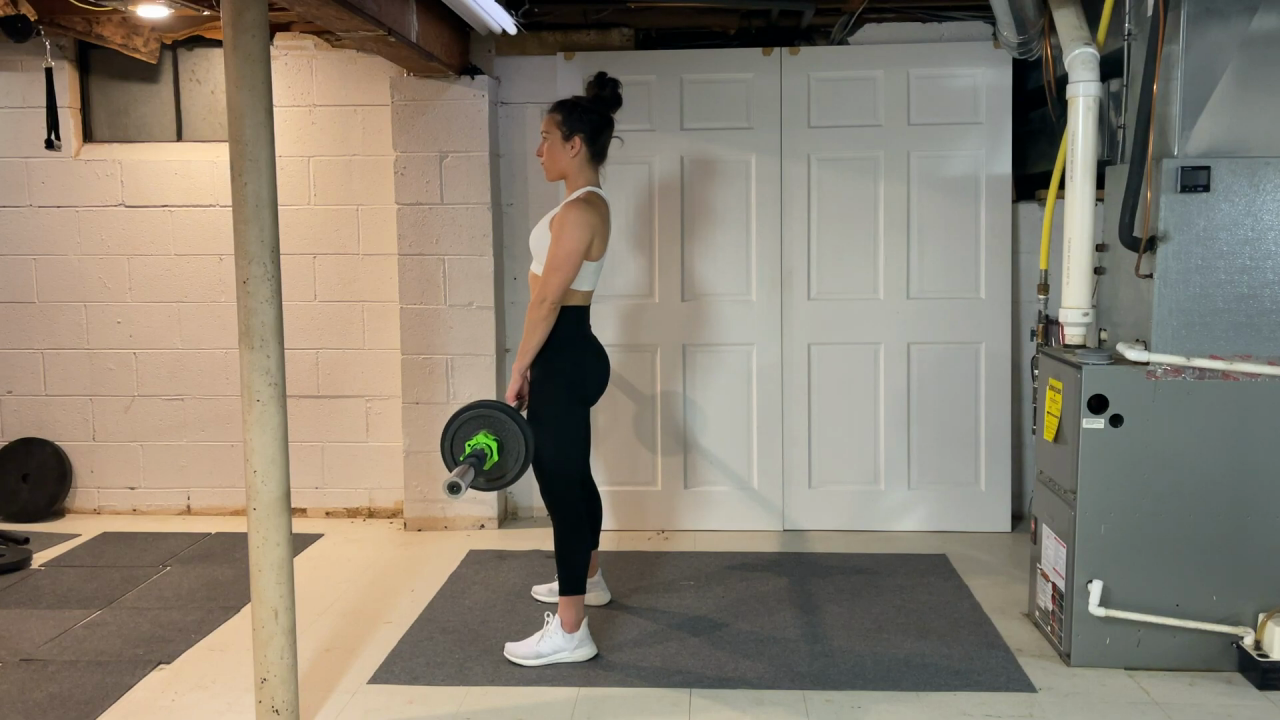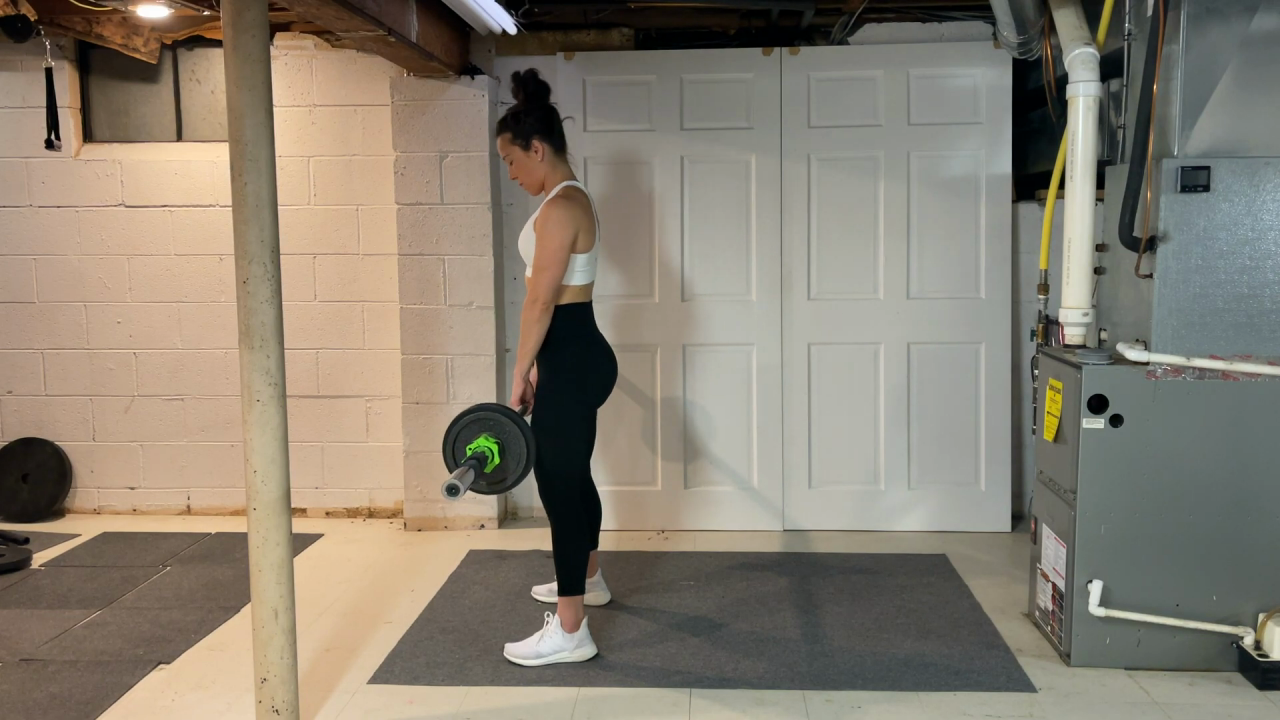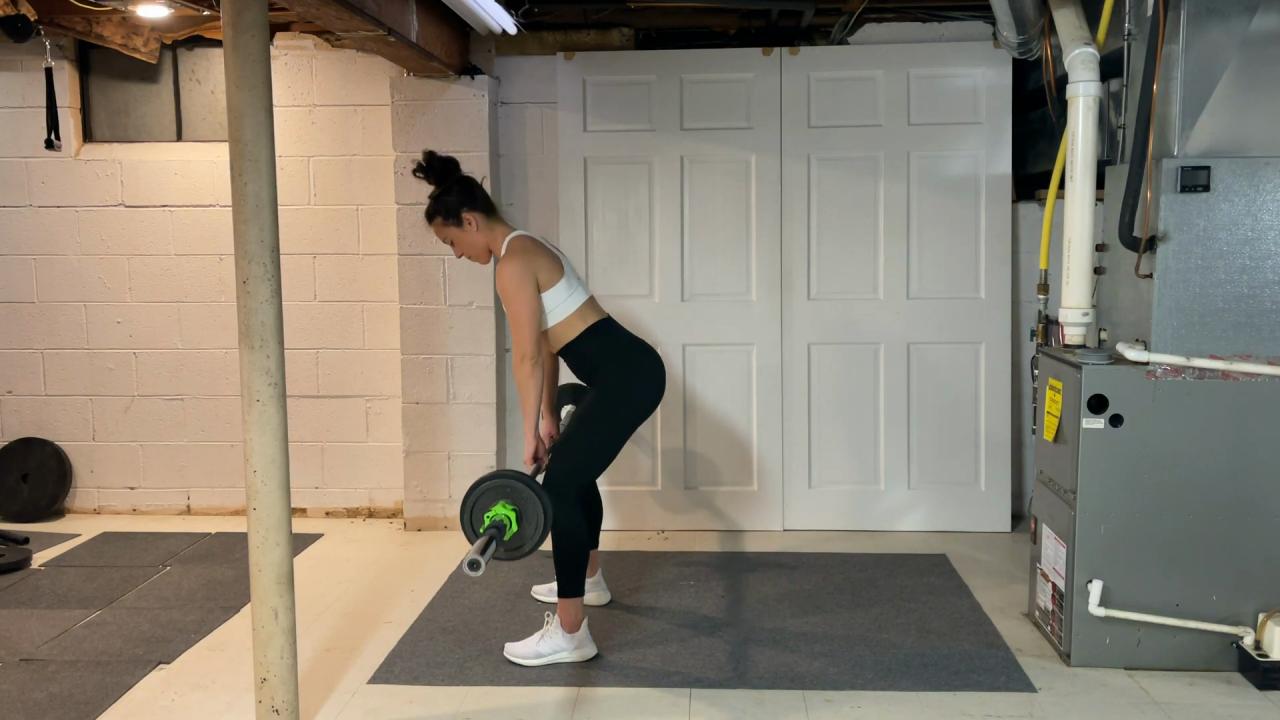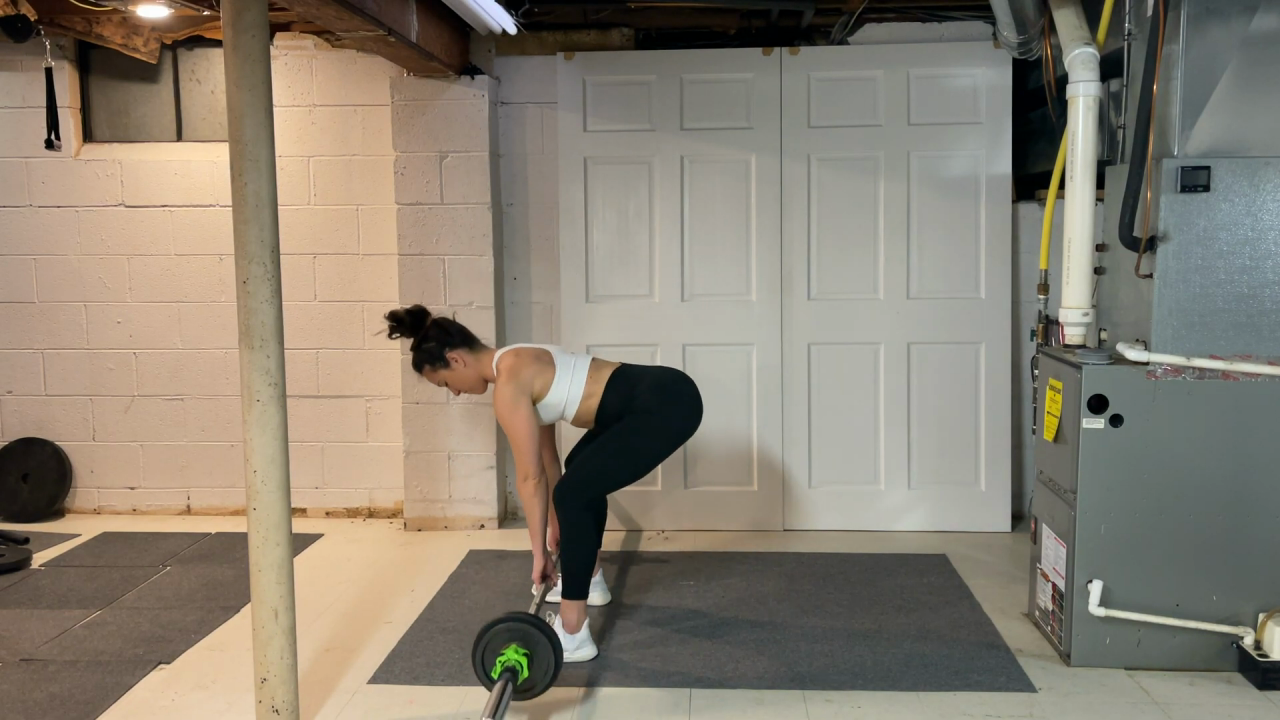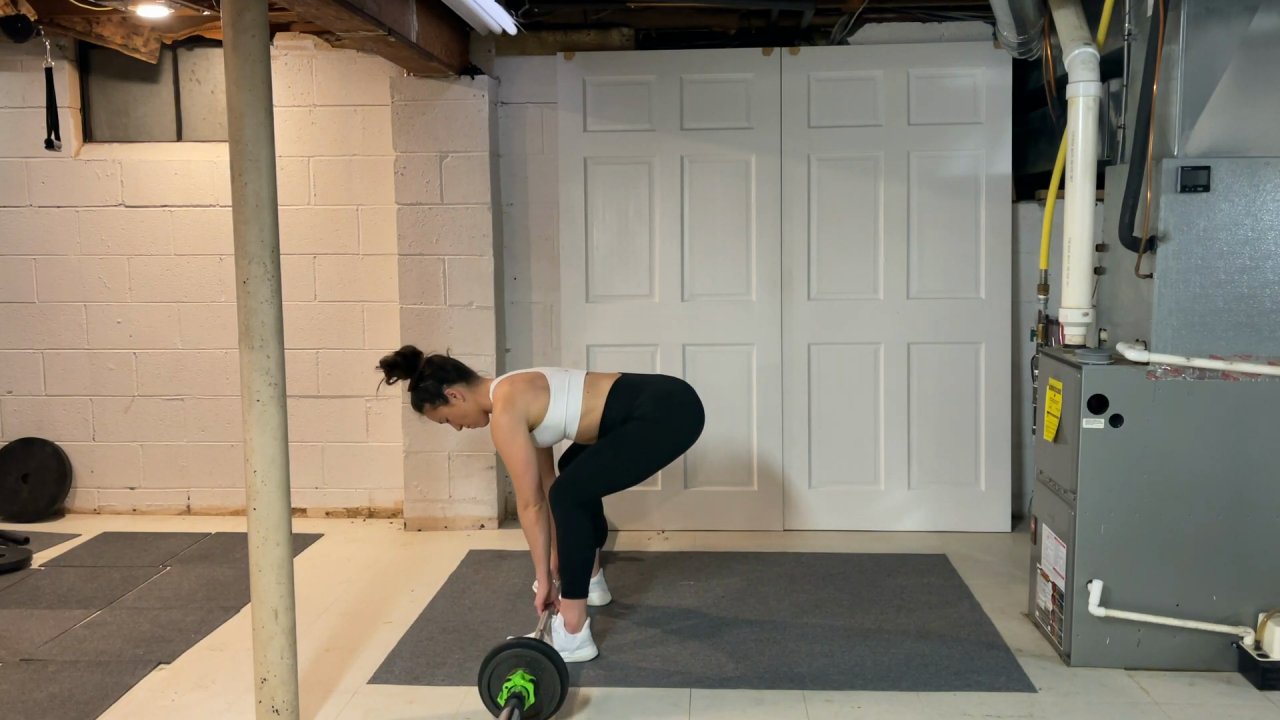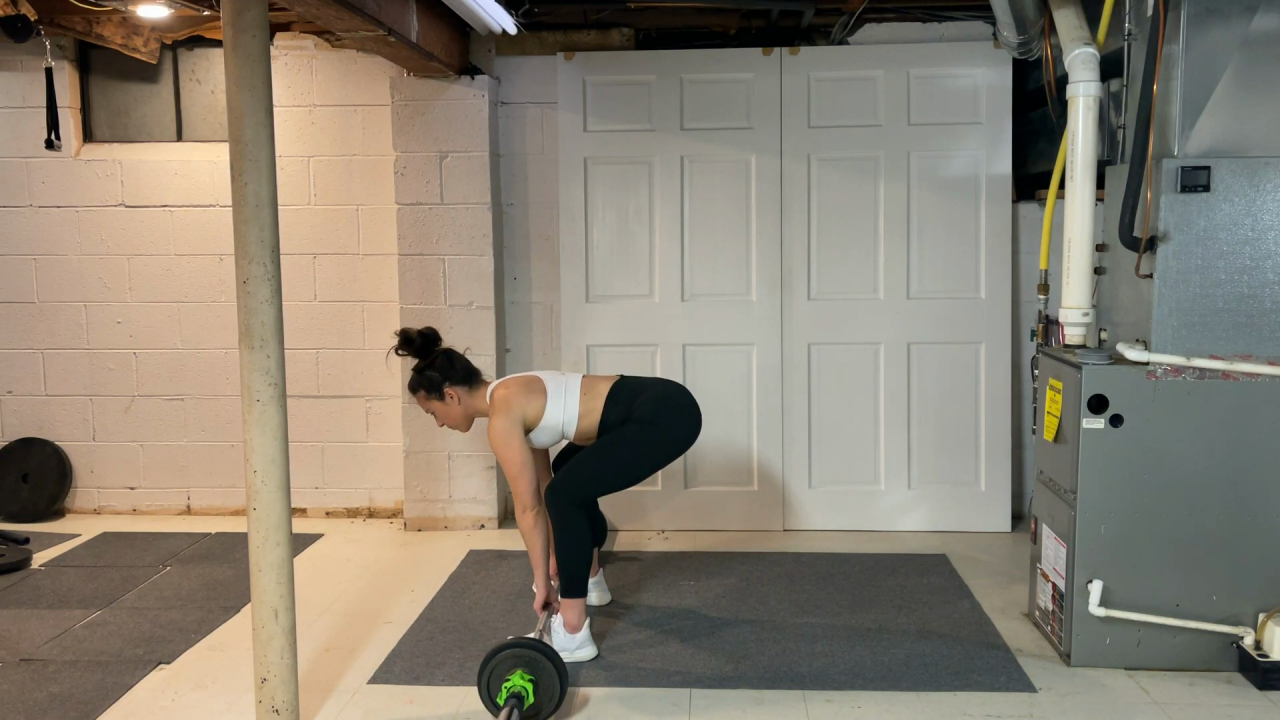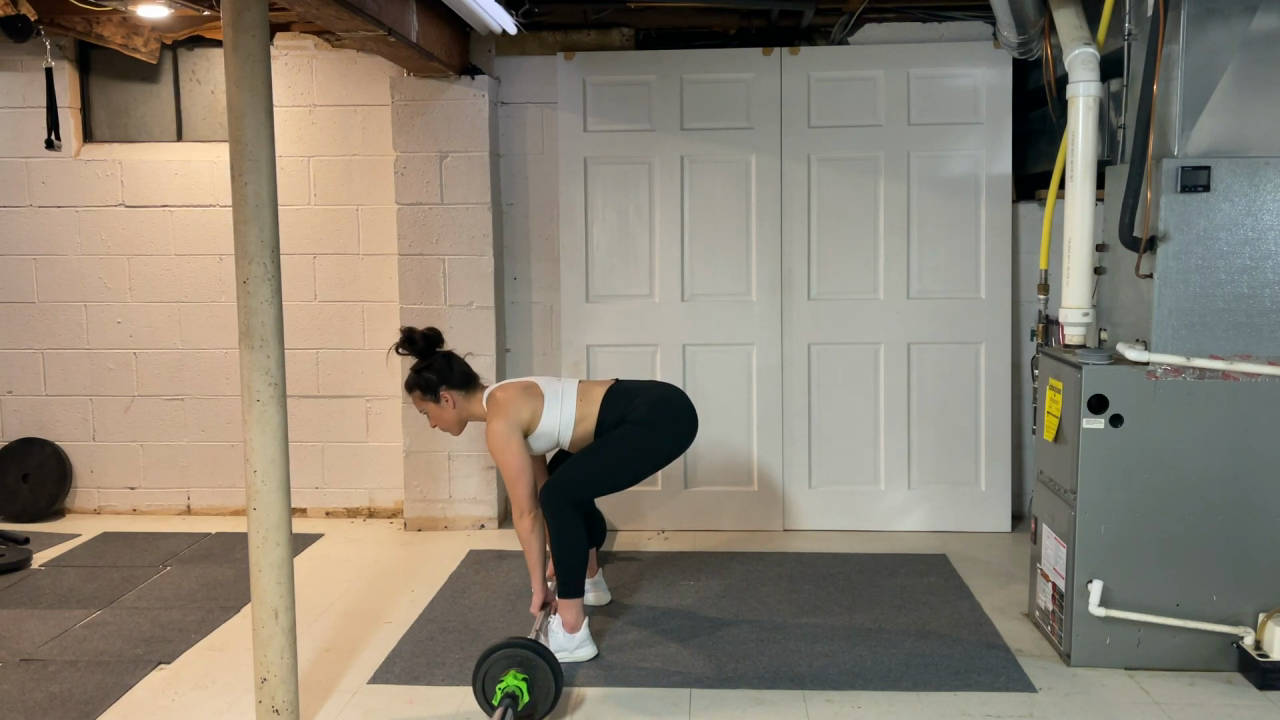
dt=0.7s
person 1, frame 1
left shoulder: (580, 210)
right shoulder: (585, 204)
left elbow: (547, 300)
left wrist: (518, 372)
right wrist: (534, 365)
left hip: (563, 362)
right hip: (569, 356)
left knee: (560, 486)
right knee: (572, 478)
left ankle: (570, 632)
right ankle: (587, 579)
person 1, frame 2
left shoulder: (560, 207)
right shoulder: (568, 200)
left elbow: (539, 301)
left wrist: (519, 376)
right wrist: (537, 366)
left hip: (572, 362)
right hip: (578, 356)
left knee: (558, 484)
right knee: (572, 475)
left ankle: (570, 633)
right ankle: (588, 578)
person 1, frame 3
left shoulder: (512, 263)
right shoulder: (527, 248)
left elbow: (527, 358)
right elbow: (546, 345)
left wrist: (530, 434)
right wrist: (548, 417)
left hip: (623, 376)
right hip: (626, 369)
left knee: (559, 487)
right knee: (572, 472)
left ankle: (569, 633)
right ankle: (588, 579)
person 1, frame 4
left shoulder: (508, 383)
right shoulder: (518, 366)
left elbow: (530, 477)
right elbow: (546, 457)
left wrist: (539, 552)
right wrist: (555, 524)
left hip: (667, 405)
right hip: (663, 396)
left knee: (574, 492)
right knee: (582, 473)
left ankle: (573, 635)
right ankle: (589, 579)
person 1, frame 5
left shoulder: (506, 411)
right shoulder: (515, 395)
left elbow: (531, 503)
right elbow: (546, 480)
left wrist: (543, 577)
right wrist: (557, 554)
left hip: (667, 414)
right hip: (660, 402)
left knee: (570, 494)
right knee: (575, 471)
left ankle: (573, 636)
right ankle: (590, 579)
person 1, frame 6
left shoulder: (502, 414)
right shoulder: (511, 399)
left elbow: (528, 507)
right elbow: (542, 483)
left wrist: (542, 582)
right wrist: (557, 555)
left hip: (666, 416)
right hip: (655, 405)
left knee: (566, 493)
right knee: (568, 474)
left ankle: (573, 636)
right ankle: (590, 579)
person 1, frame 7
left shoulder: (500, 420)
right shoulder: (507, 403)
left elbow: (526, 511)
right elbow: (539, 488)
left wrist: (539, 585)
right wrist: (557, 558)
left hip: (662, 418)
right hip: (651, 409)
left knee: (560, 494)
right knee: (565, 478)
left ankle: (572, 635)
right ankle: (589, 579)
